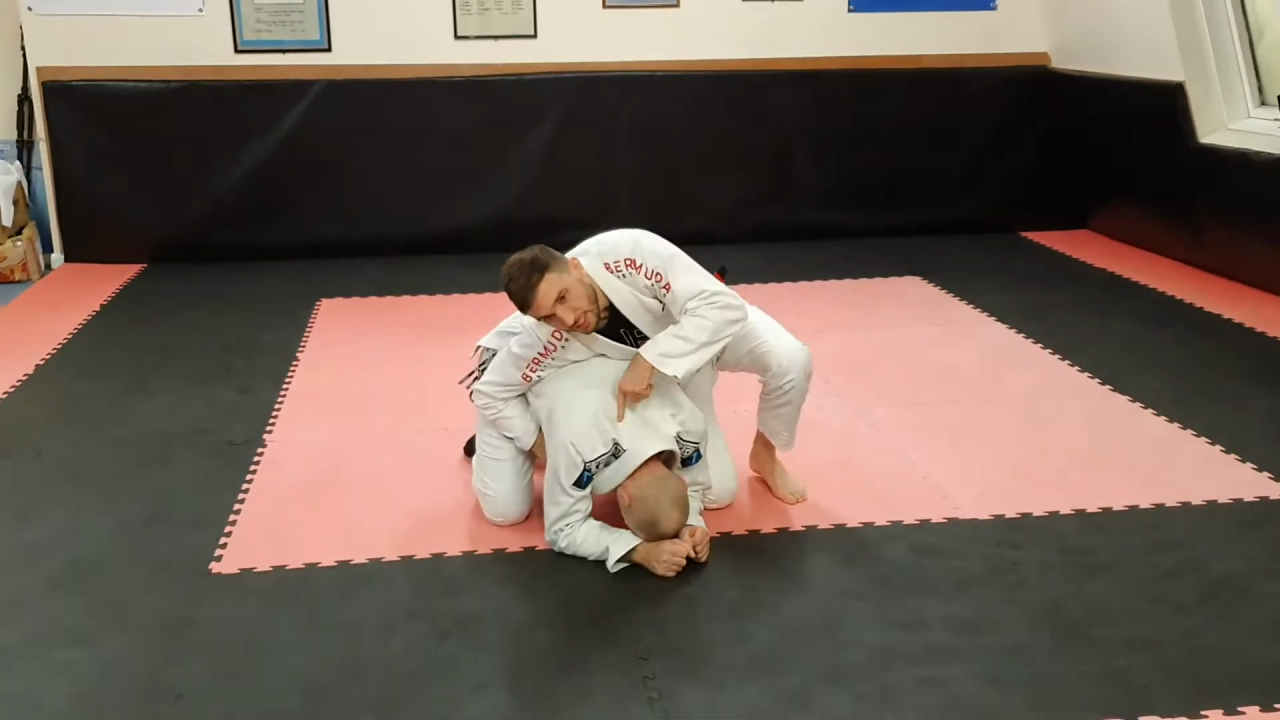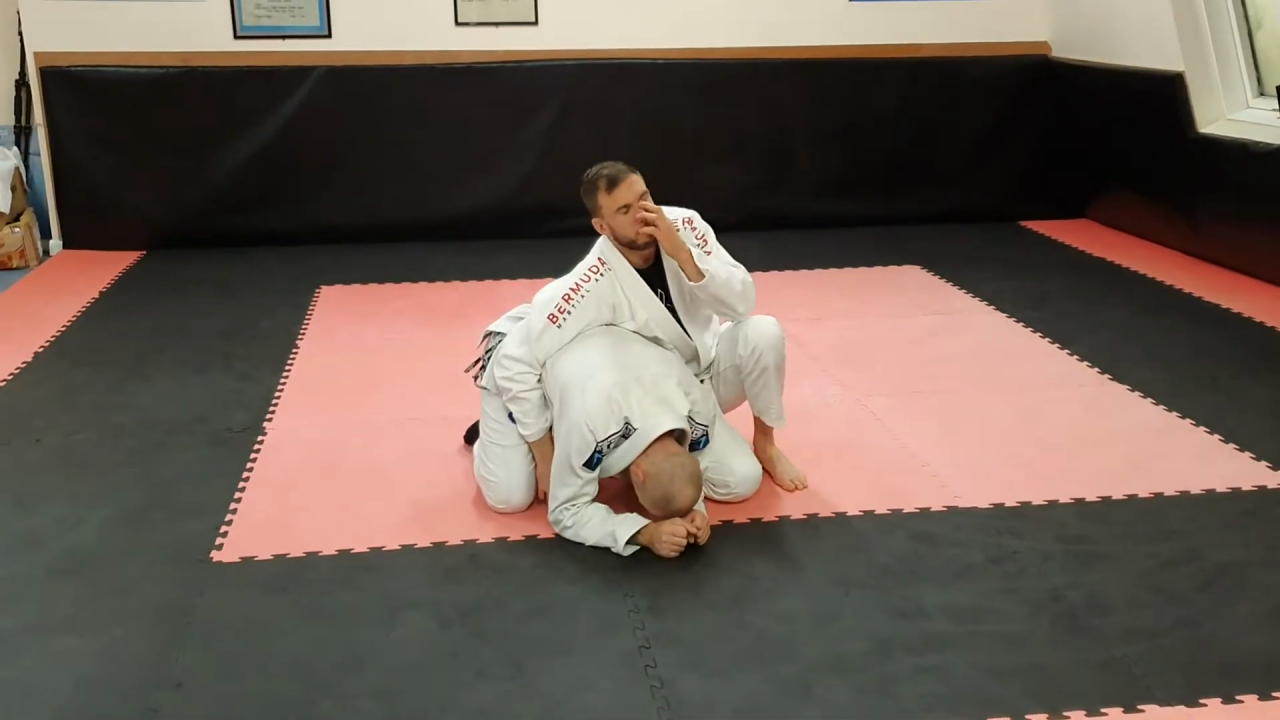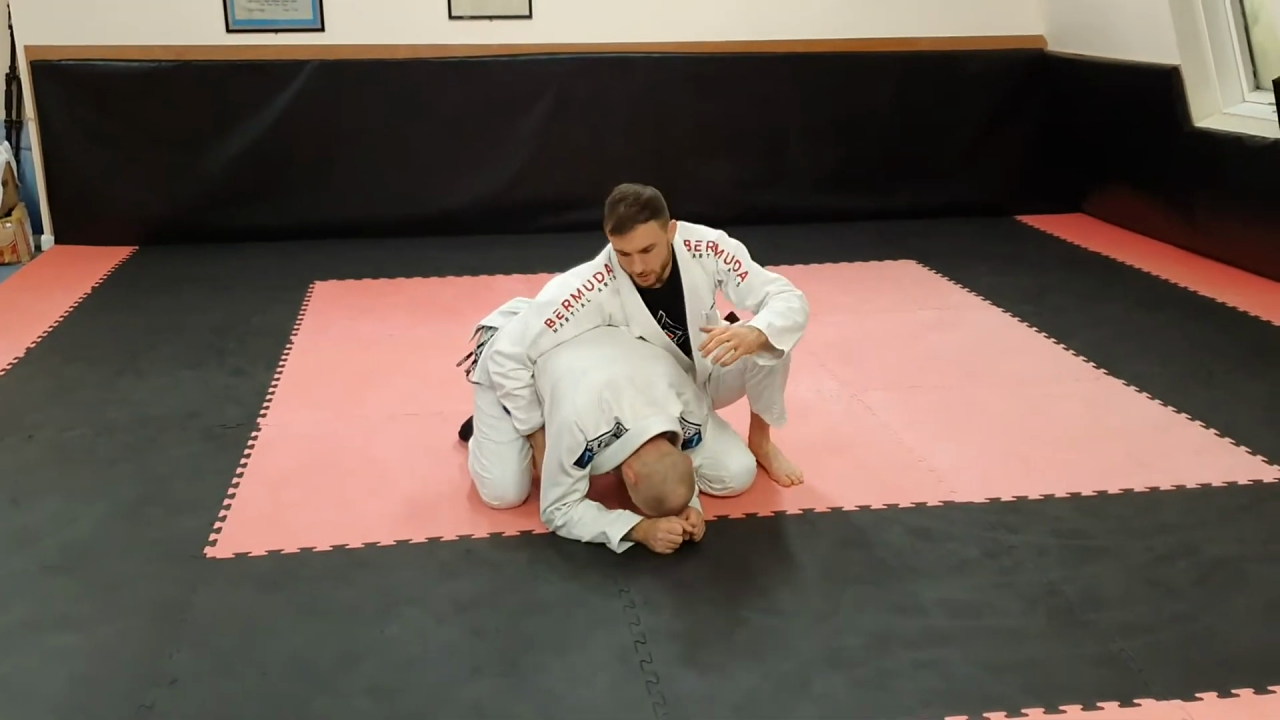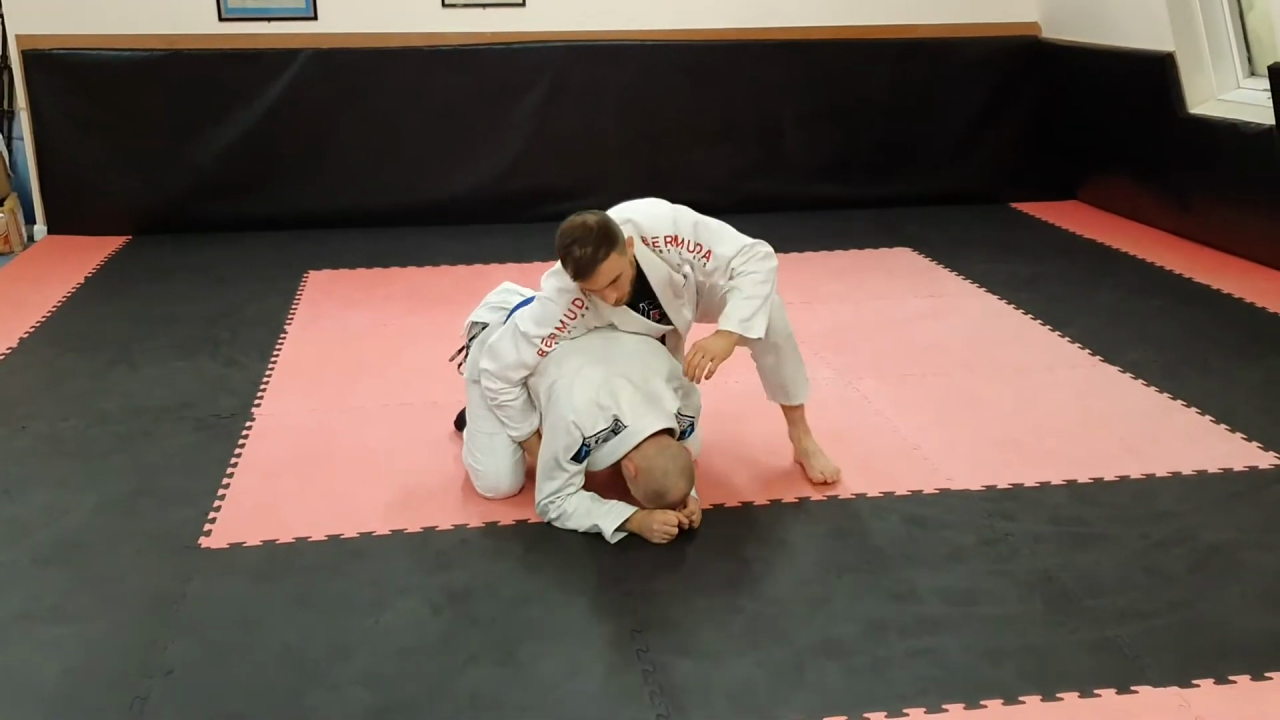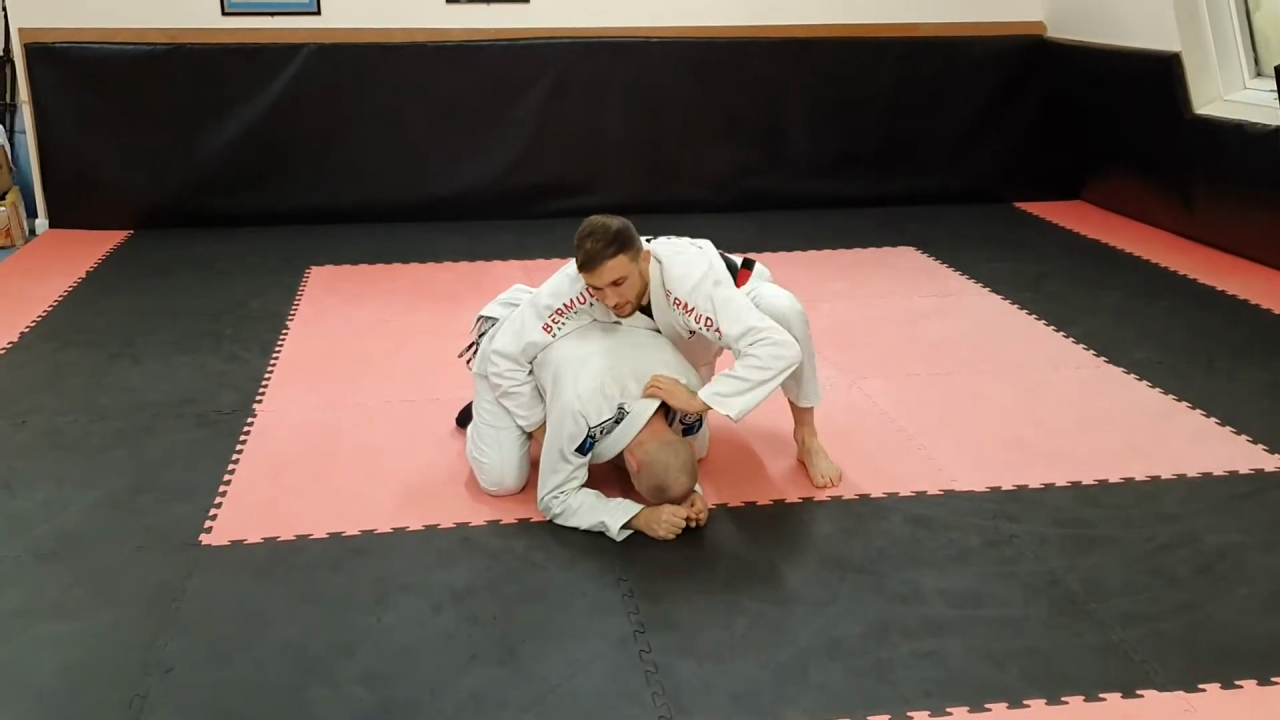
dt=1s
person 1, frame 1
left shoulder: (631, 252)
right shoulder: (548, 338)
left elbow: (723, 307)
right elbow: (489, 394)
left wrist: (648, 361)
left hip: (715, 326)
right hip: (654, 378)
left knee: (791, 362)
right knee: (714, 490)
left ankle: (764, 455)
person 1, frame 2
left shoulder: (685, 225)
right shoulder: (591, 285)
left elbow: (741, 303)
right elbow: (513, 365)
left wrist: (682, 253)
right wrist: (546, 455)
left hip: (711, 365)
left knee: (763, 332)
right knee: (735, 482)
left ankle: (765, 443)
person 1, frame 3
left shoulder: (706, 247)
right shoulder: (589, 288)
left elbow: (789, 299)
right elbow: (505, 357)
left wrist: (752, 335)
right wrist: (541, 446)
left hip: (706, 369)
left knee: (770, 345)
left ankle: (760, 440)
person 1, frame 4
left shoulder: (661, 226)
right shoulder: (561, 297)
left elbow: (755, 257)
right elbow: (498, 373)
left wrist: (727, 335)
right wrist: (537, 450)
left hip: (681, 283)
right hip: (637, 333)
left knee: (768, 313)
left ankle: (800, 435)
person 1, frame 5
left shoulder: (690, 276)
right shoulder: (572, 286)
left elbow: (780, 349)
right elbow: (504, 358)
left wrist: (698, 400)
left hip: (725, 295)
right hip: (666, 343)
left knee: (783, 310)
left ankle: (806, 438)
person 2, frame 1
left shoulder: (687, 424)
right shoulder: (575, 442)
left elbow: (692, 483)
right elbow: (563, 530)
left wrist: (691, 525)
right wrist: (643, 551)
person 2, frame 2
left shoulder: (698, 406)
right shoulder: (587, 422)
left elbow: (678, 468)
right elbow: (566, 512)
left wrist: (693, 509)
right wrist: (645, 533)
right knee: (508, 497)
right ankle: (488, 431)
person 2, frame 3
left shoulder: (691, 406)
right shoulder: (578, 420)
left elbow: (683, 462)
right elbow: (559, 510)
left wrist: (689, 507)
right wrist: (640, 529)
right knee: (503, 494)
right ankle: (484, 427)
person 2, frame 4
left shoulder: (684, 395)
right shoulder: (576, 415)
left elbow: (673, 460)
right elbow: (553, 502)
left wrist: (685, 495)
right wrist: (636, 520)
right knee: (497, 485)
right ankle: (477, 418)
person 2, frame 5
right shoulder: (580, 404)
left elbow: (677, 456)
right elbow: (555, 499)
left wrist: (687, 493)
right wrist: (640, 517)
right knee: (501, 481)
right ankle: (483, 412)
